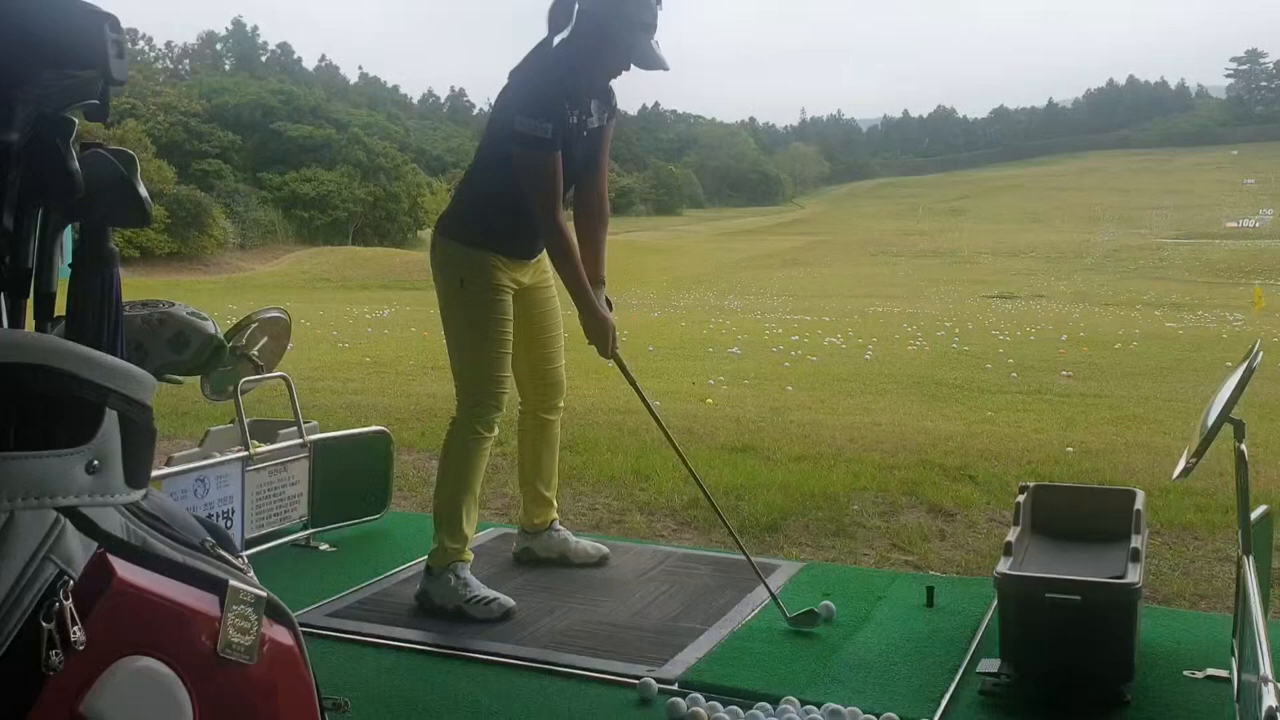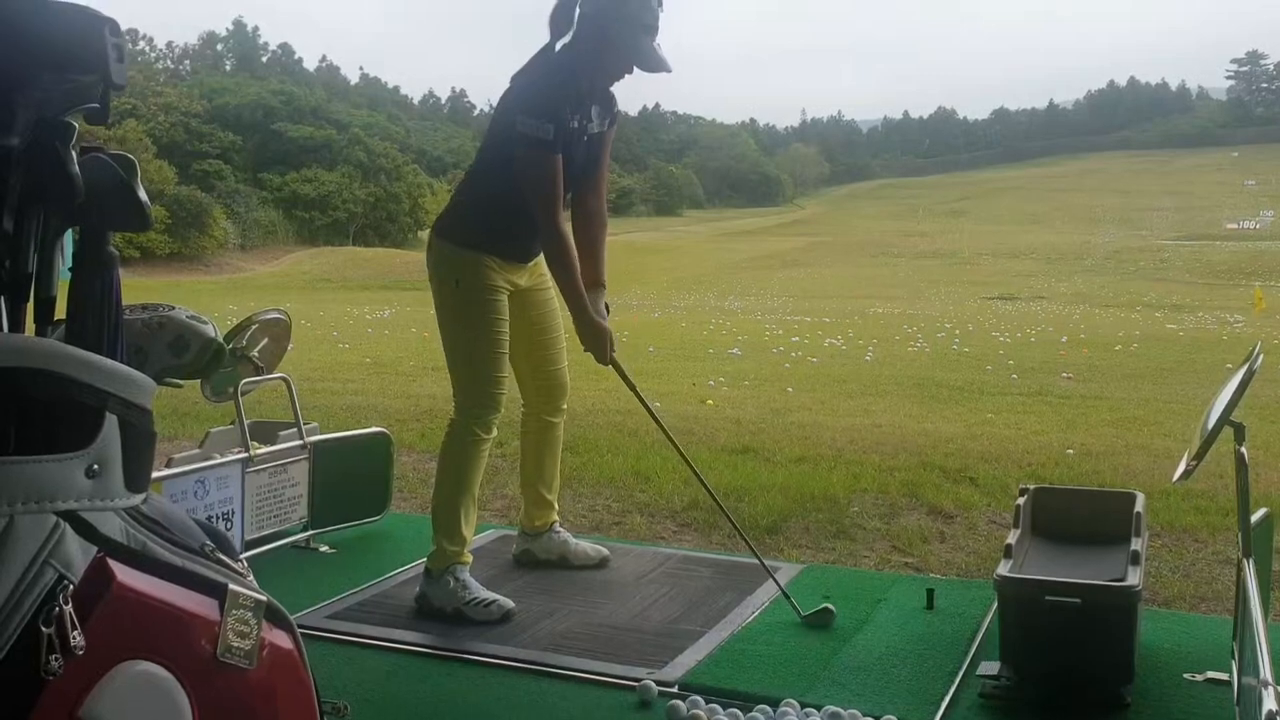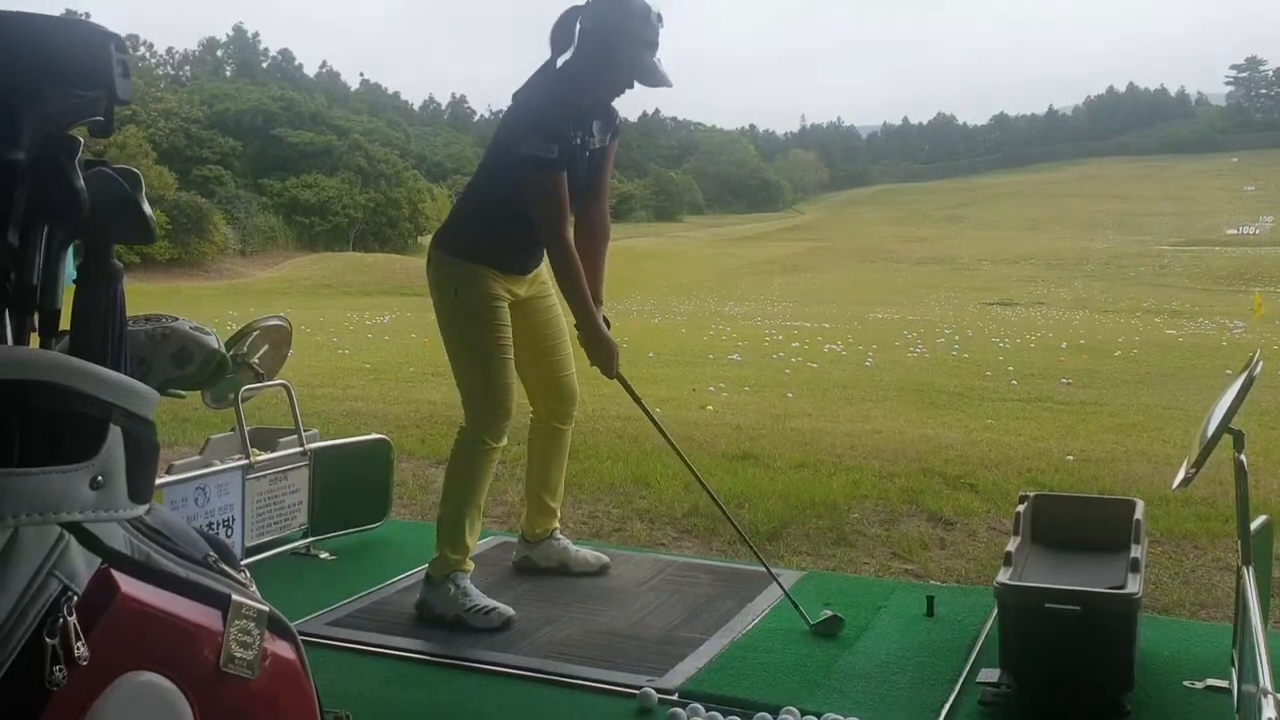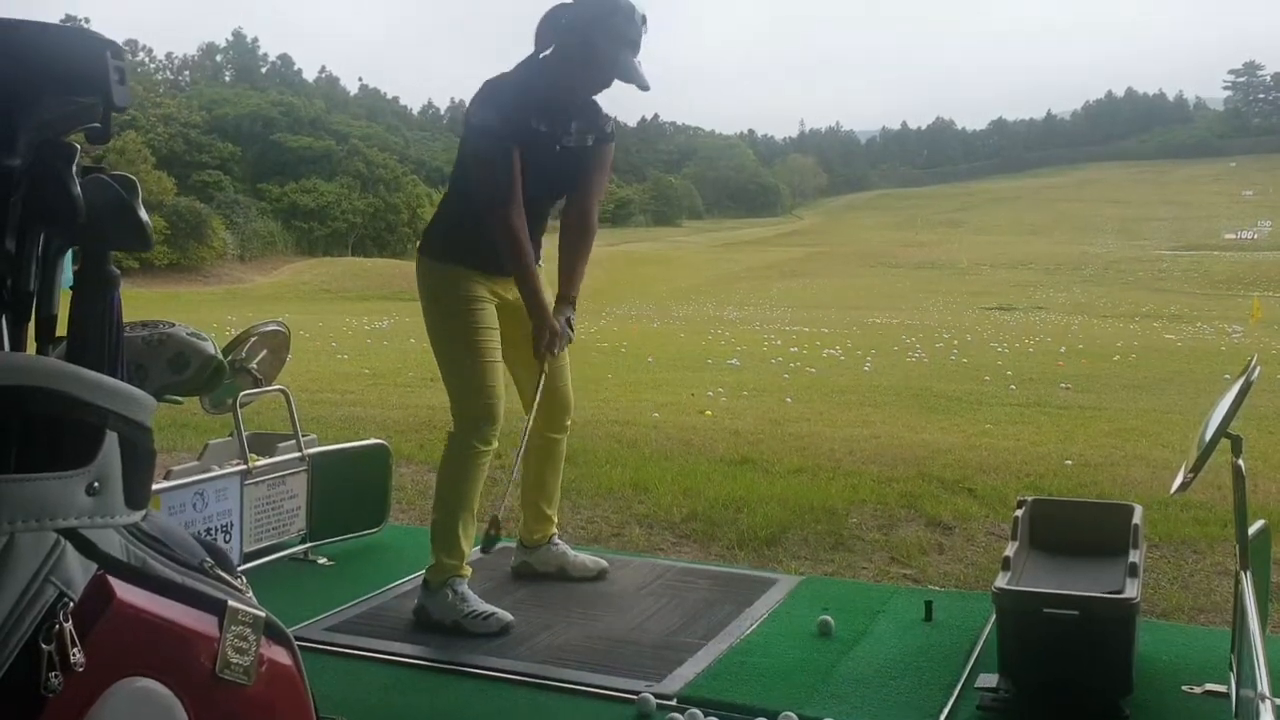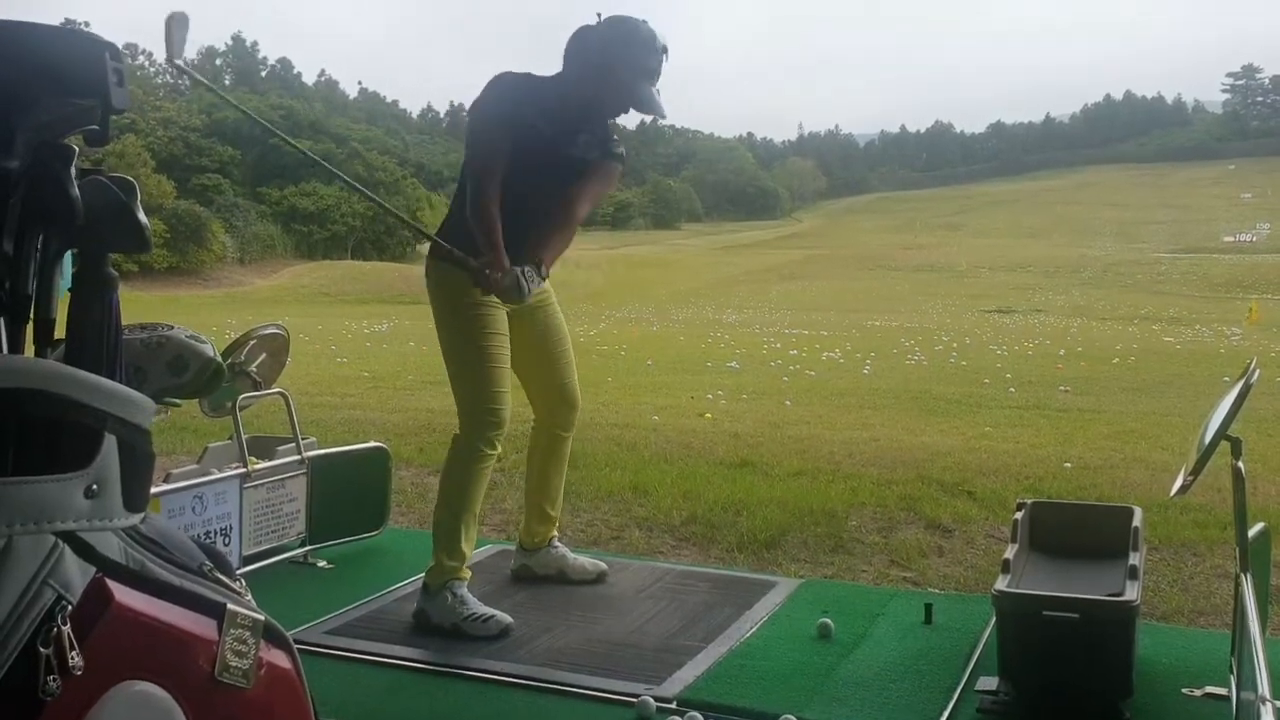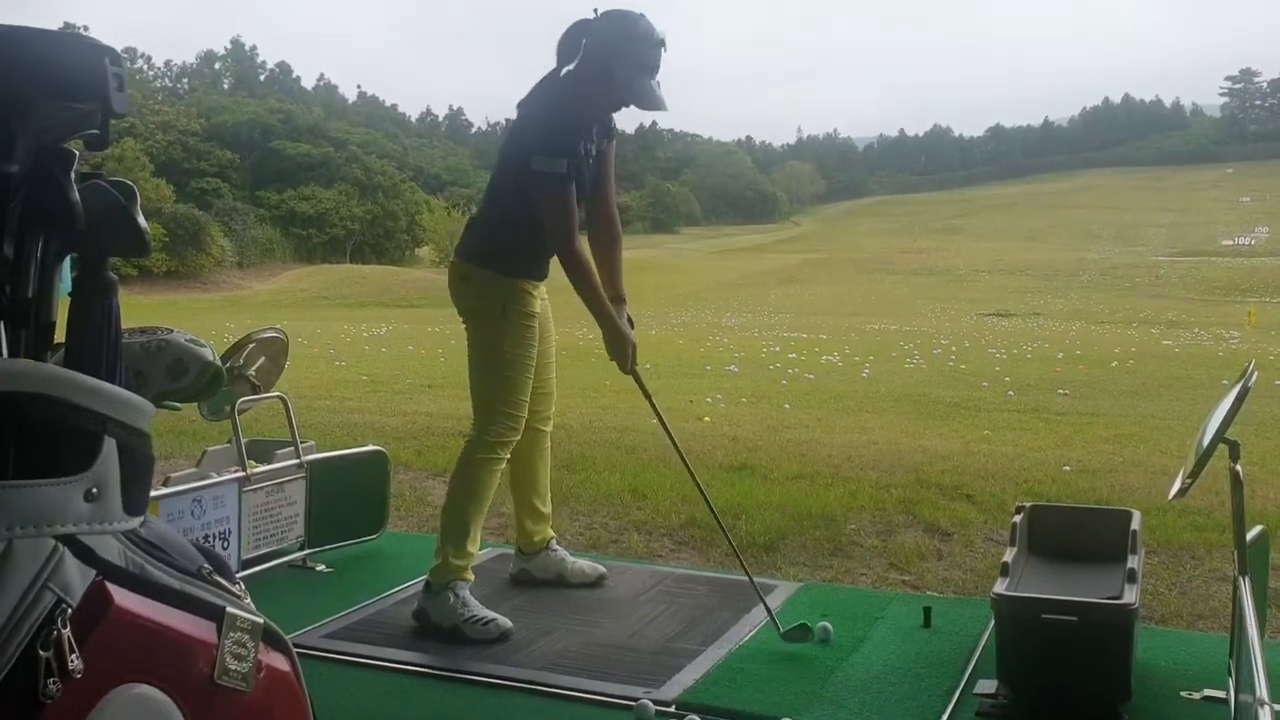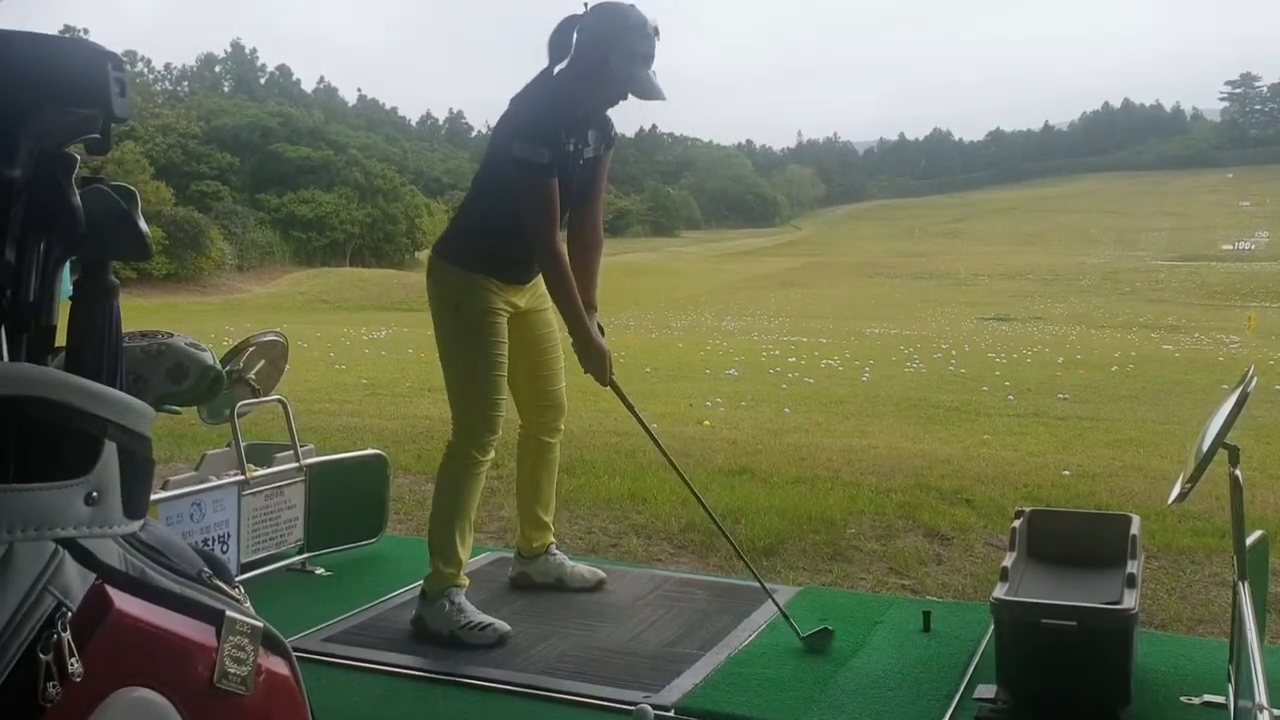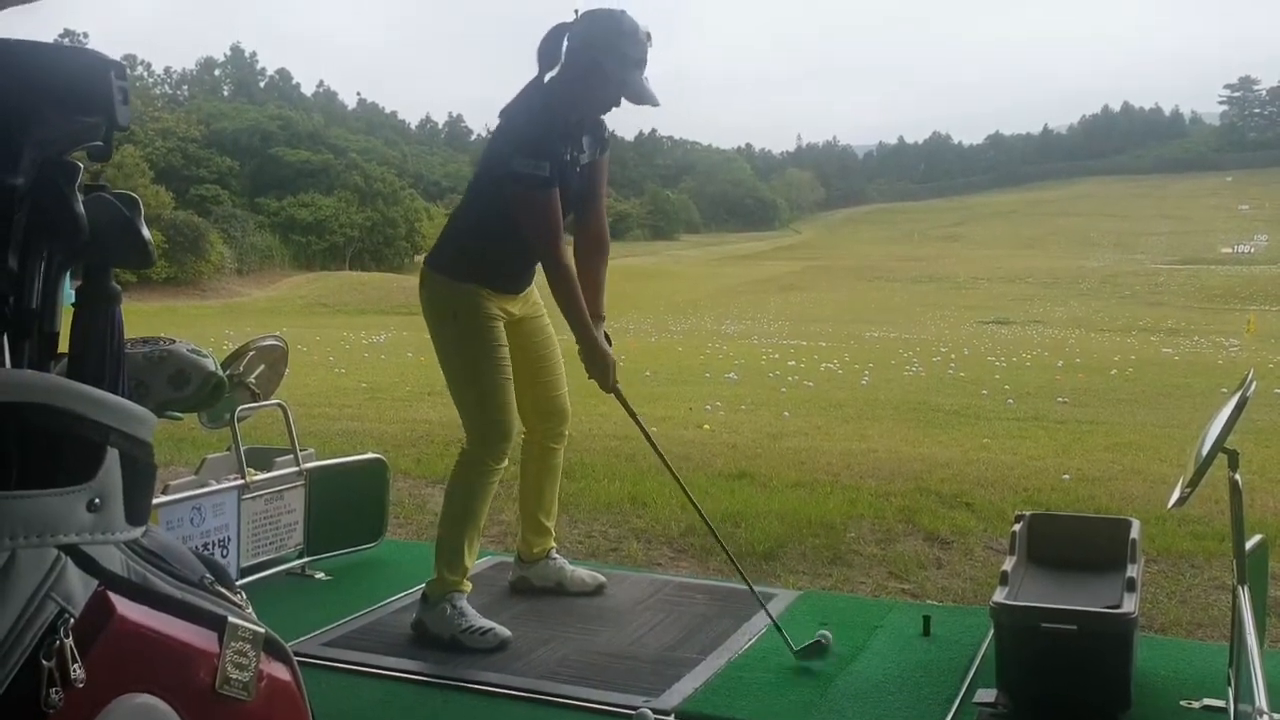
dt=0.7s
person 1, frame 1
left shoulder: (600, 99)
right shoulder: (536, 94)
left elbow: (592, 200)
right elbow: (551, 214)
left wrist: (598, 286)
right wrist: (588, 308)
left hip: (528, 256)
right hip: (474, 254)
left knee: (547, 394)
right knee: (483, 405)
left ankle: (539, 528)
right ankle: (446, 570)
person 1, frame 2
left shoulder: (601, 104)
right shoulder: (539, 97)
left elbow: (590, 204)
right elbow: (549, 217)
left wrist: (597, 293)
right wrist: (583, 314)
left hip: (525, 258)
right hip: (470, 257)
left knee: (550, 394)
right knee: (481, 408)
left ankle: (539, 530)
right ankle: (444, 573)
person 1, frame 3
left shoulder: (603, 118)
right shoulder: (540, 115)
left elbow: (594, 218)
right elbow: (558, 233)
left wrist: (596, 309)
right wrist: (591, 327)
left hip: (525, 270)
right hip: (469, 268)
left knee: (559, 400)
right knee: (491, 415)
left ankle: (539, 537)
right ankle: (445, 579)
person 1, frame 4
left shoulder: (595, 125)
right shoulder: (502, 99)
left elbow: (581, 219)
right elbow: (506, 210)
left wrist: (566, 306)
right wrist: (538, 309)
left hip: (518, 275)
right hip: (457, 270)
left knee: (556, 409)
right knee: (481, 419)
left ankle: (538, 542)
right ankle: (442, 585)
person 1, frame 5
left shoulder: (604, 146)
right shoulder: (510, 97)
left elbow: (570, 216)
right elbow: (482, 191)
left wrist: (527, 273)
right wrist: (494, 262)
left hip: (526, 278)
right hip: (466, 273)
left knee: (561, 409)
right knee: (486, 422)
left ankle: (538, 545)
right ankle: (442, 587)
person 1, frame 6
left shoulder: (597, 121)
right shoulder: (548, 128)
left elbow: (604, 219)
right elbow: (567, 240)
left wrist: (619, 304)
right wrist: (609, 325)
left hip: (520, 277)
right hip: (494, 279)
left knee: (538, 416)
right knee: (499, 427)
left ankle: (535, 547)
right ankle: (444, 587)
person 1, frame 7
left shoulder: (596, 127)
right shoulder: (533, 121)
left elbow: (587, 228)
right elbow: (547, 238)
left wrist: (590, 316)
right wrist: (583, 332)
left hip: (523, 282)
right hip: (469, 280)
left knee: (547, 415)
right knee: (479, 431)
left ankle: (536, 553)
right ankle: (440, 594)
person 1, frame 8
left shoulder: (590, 131)
right shoulder: (529, 132)
left elbow: (594, 231)
right elbow: (552, 250)
left wrist: (597, 323)
right wrist: (589, 341)
left hip: (516, 289)
right hip: (462, 290)
left knee: (551, 420)
right knee: (493, 438)
left ankle: (535, 557)
right ankle: (442, 600)
